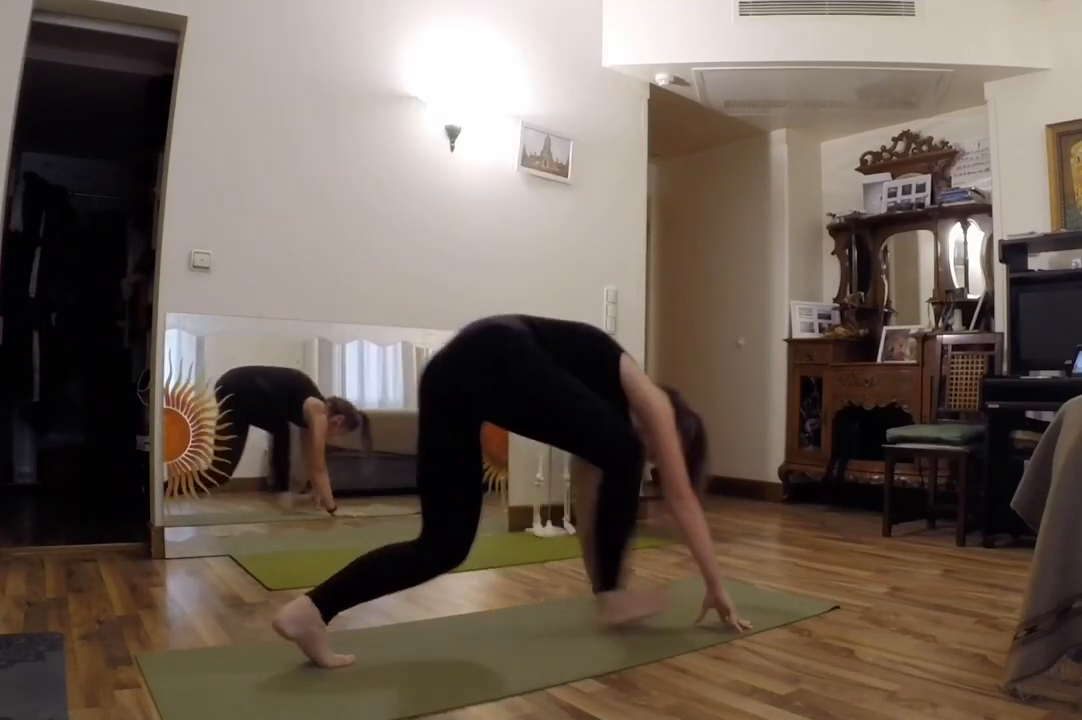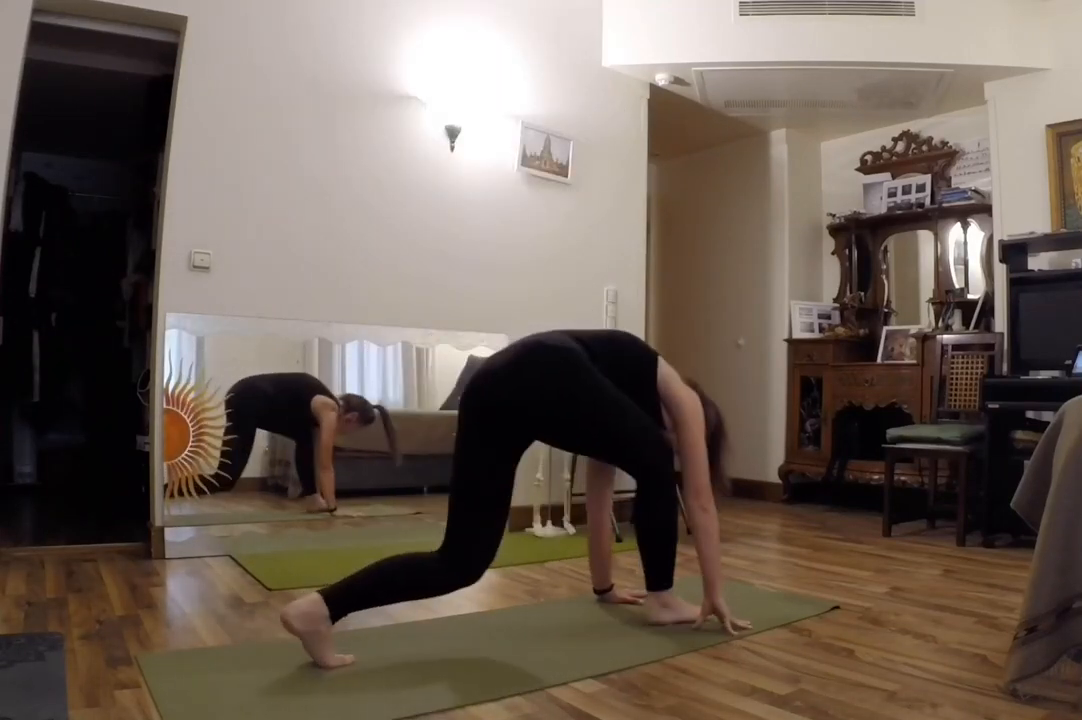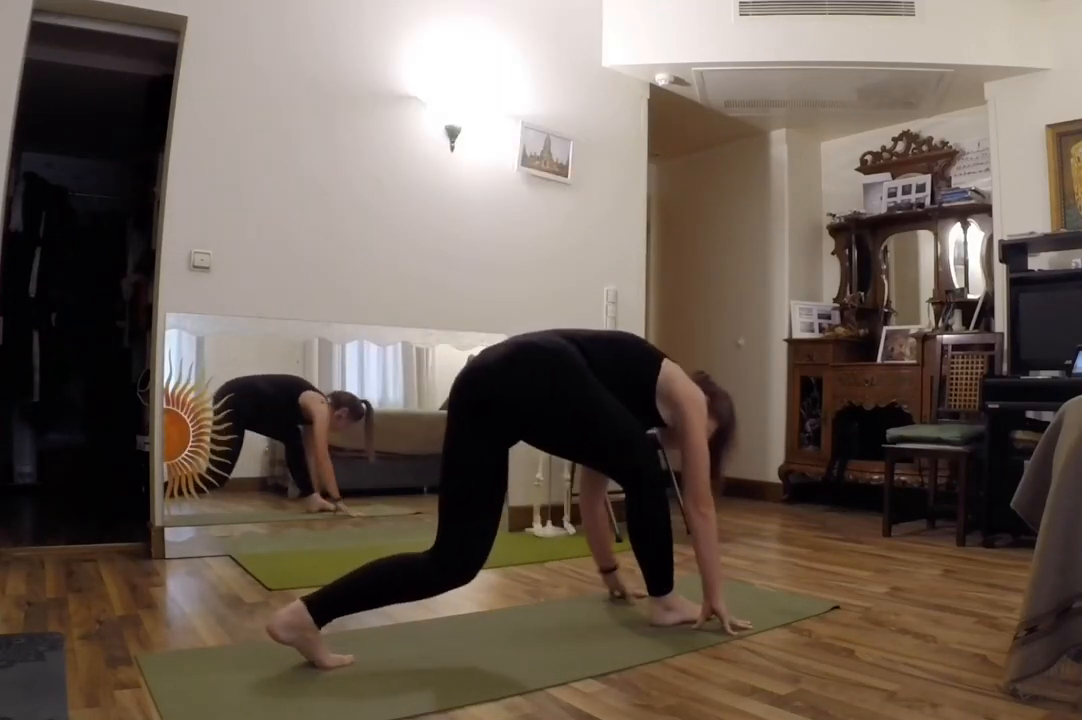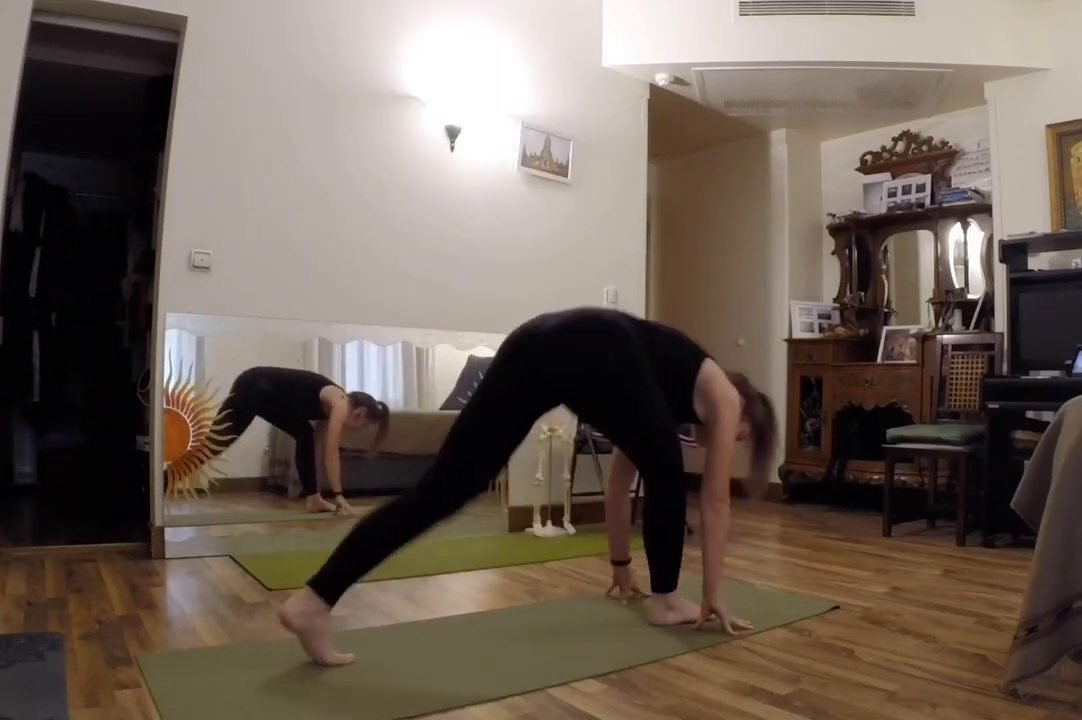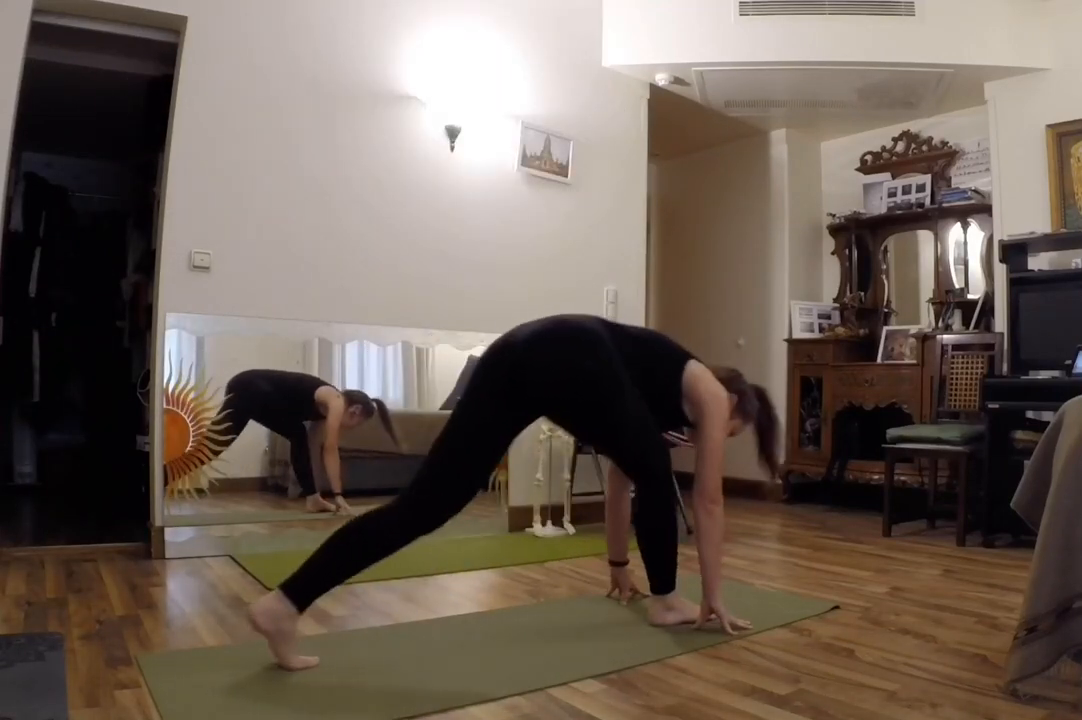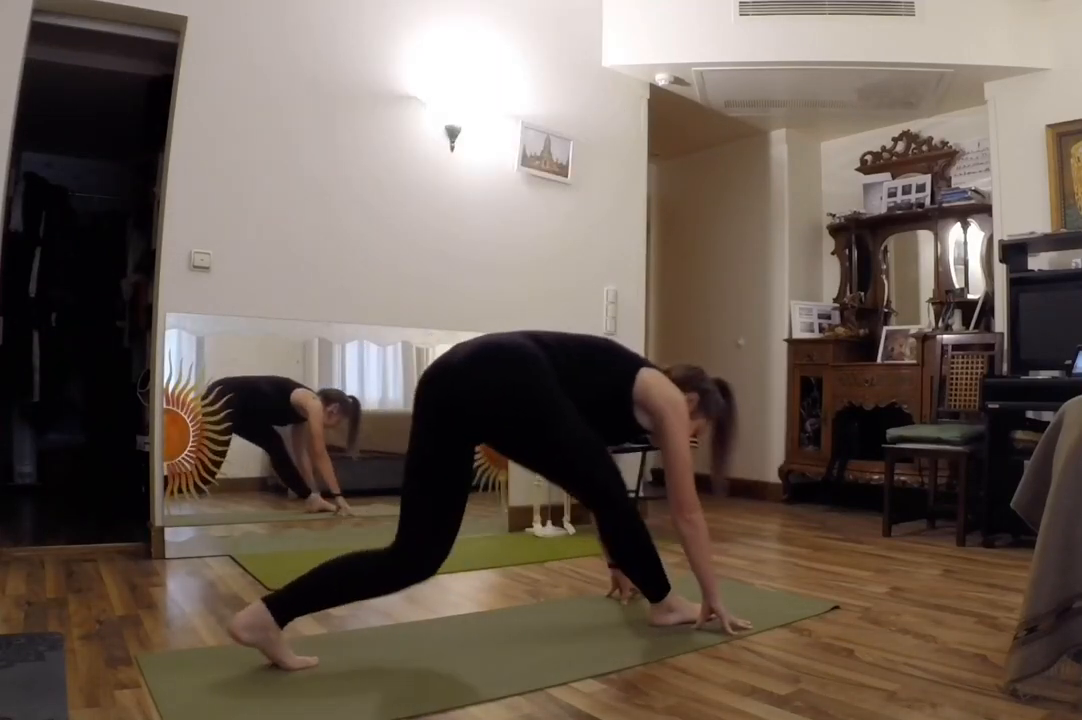
dt=0.4s
person 1, frame 1
left shoulder: (605, 415)
right shoulder: (649, 401)
left elbow: (593, 500)
right elbow: (682, 498)
left wrist: (600, 582)
right wrist: (716, 589)
left hip: (449, 369)
right hip: (498, 360)
left knee: (443, 544)
right knee: (620, 461)
left ankle: (310, 611)
right ankle: (616, 598)
person 1, frame 2
left shoulder: (616, 426)
right shoulder: (682, 399)
left elbow: (598, 501)
right elbow: (700, 501)
left wrist: (604, 586)
right wrist: (714, 595)
left hip: (490, 384)
right hip: (549, 377)
left knee: (461, 562)
right knee: (654, 468)
left ankle: (319, 608)
right ankle: (662, 599)
person 1, frame 3
left shoulder: (643, 384)
right shoulder: (688, 396)
left elbow: (591, 492)
right elbow: (700, 504)
left wrist: (609, 571)
right wrist: (714, 598)
left hip: (481, 379)
right hip: (541, 381)
left knee: (453, 562)
right knee: (644, 475)
left ankle: (305, 615)
right ankle: (664, 602)
person 1, frame 4
left shoulder: (681, 388)
right shoulder: (722, 394)
left elbow: (619, 484)
right elbow: (715, 502)
left wrist: (620, 566)
right wrist: (713, 597)
left hip: (536, 339)
right hip: (593, 351)
left knee: (443, 487)
right knee: (665, 473)
left ankle: (313, 600)
right ankle: (666, 602)
person 1, frame 5
left shoulder: (667, 392)
right shoulder: (711, 393)
left elbow: (618, 484)
right elbow: (708, 502)
left wrist: (618, 567)
right wrist: (713, 598)
left hip: (517, 351)
right hip: (569, 360)
left knee: (426, 502)
right knee: (654, 476)
left ankle: (282, 604)
right ankle: (665, 602)
person 1, frame 6
left shoulder: (631, 388)
right shoulder: (666, 398)
left elbow: (593, 478)
right elbow: (686, 509)
left wrist: (620, 566)
right wrist: (713, 599)
left hip: (449, 376)
right hip: (506, 382)
left knee: (415, 556)
right knee: (606, 494)
left ankle: (266, 616)
right ankle: (664, 603)
person 2, frame 1
left shoulder: (312, 409)
right shoulder: (319, 413)
left elbow: (313, 461)
right elbow: (319, 467)
left wrist: (320, 498)
right wrist: (332, 508)
left hip: (242, 389)
right hip: (235, 391)
left knee: (281, 432)
right knee: (224, 467)
person 2, frame 2
left shoulder: (324, 406)
right shoulder: (329, 411)
left elbow: (318, 459)
right elbow: (325, 465)
left wrist: (319, 498)
right wrist: (332, 507)
left hip: (256, 401)
right hip: (245, 400)
left knee: (304, 436)
right knee: (228, 477)
left ankle: (312, 499)
person 2, frame 3
left shoulder: (314, 407)
right shoulder: (320, 407)
left elbow: (309, 453)
right elbow: (322, 457)
left wrist: (313, 496)
right wrist: (337, 500)
right hip: (234, 400)
left knee: (292, 437)
right knee: (220, 474)
left ankle: (310, 499)
person 2, frame 4
left shoulder: (330, 407)
right shoulder: (340, 402)
left elbow: (322, 447)
right elbow: (331, 451)
left wrist: (314, 495)
right wrist: (338, 495)
left hip: (265, 395)
right hip: (251, 387)
left knee: (304, 434)
right knee: (216, 446)
left ankle: (312, 499)
person 2, frame 5
left shoulder: (326, 407)
right shoulder: (336, 402)
left elbow: (314, 443)
right elbow: (330, 451)
left wrist: (312, 495)
right wrist: (338, 496)
left hip: (259, 394)
right hip: (247, 389)
left knee: (298, 435)
right knee: (216, 446)
left ankle: (312, 499)
person 2, frame 6
left shoulder: (304, 409)
right shoulder: (313, 404)
left elbow: (301, 452)
right elbow: (319, 455)
left wrist: (313, 495)
right wrist: (338, 496)
right hip: (224, 396)
left knee: (274, 444)
left ankle: (310, 500)
